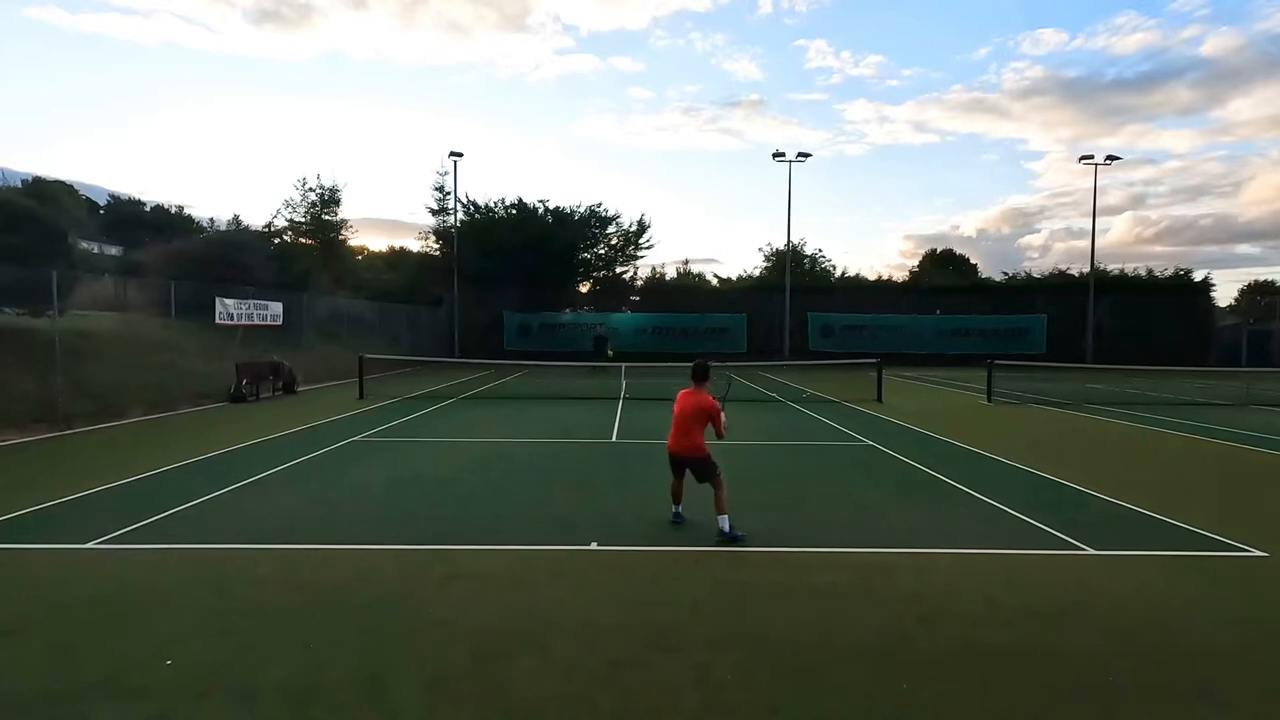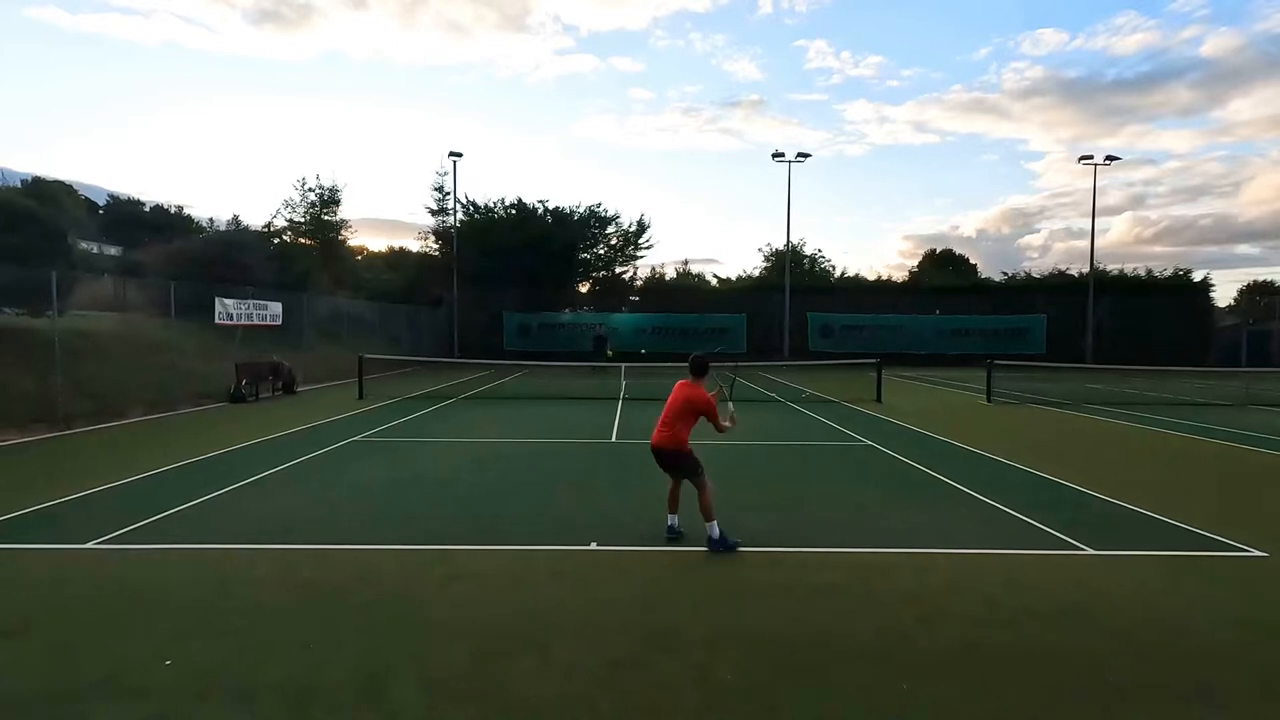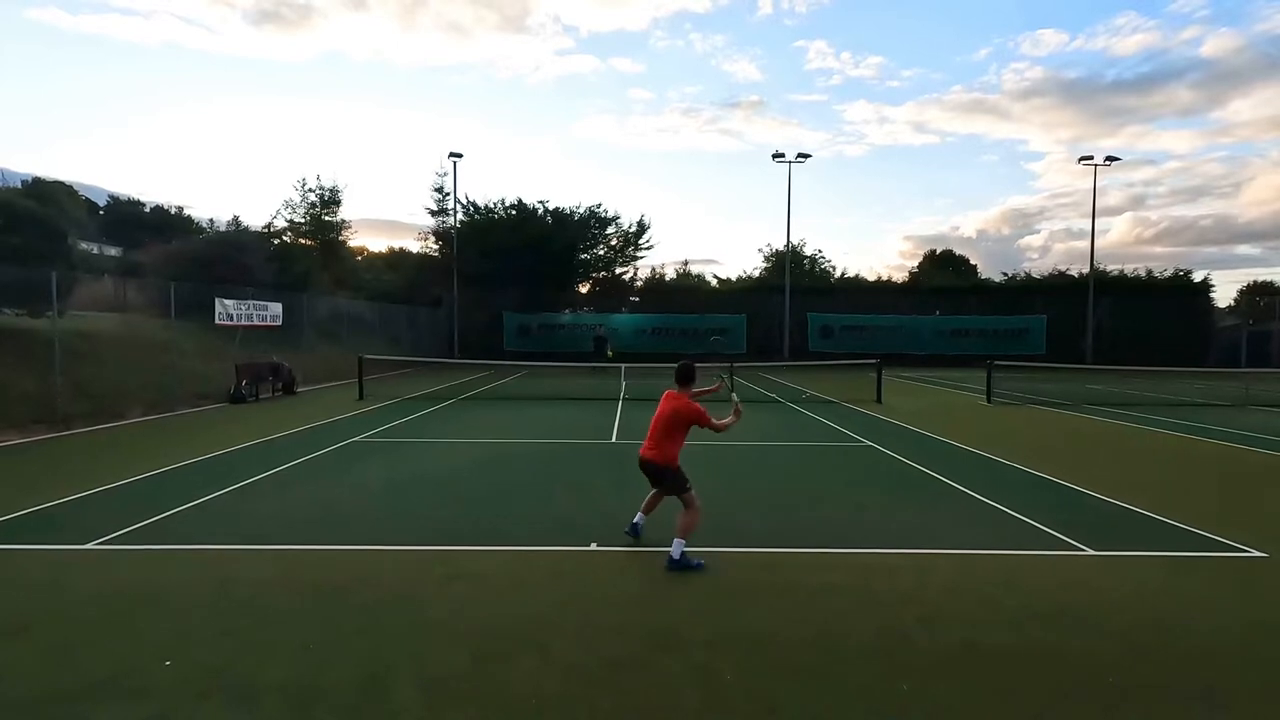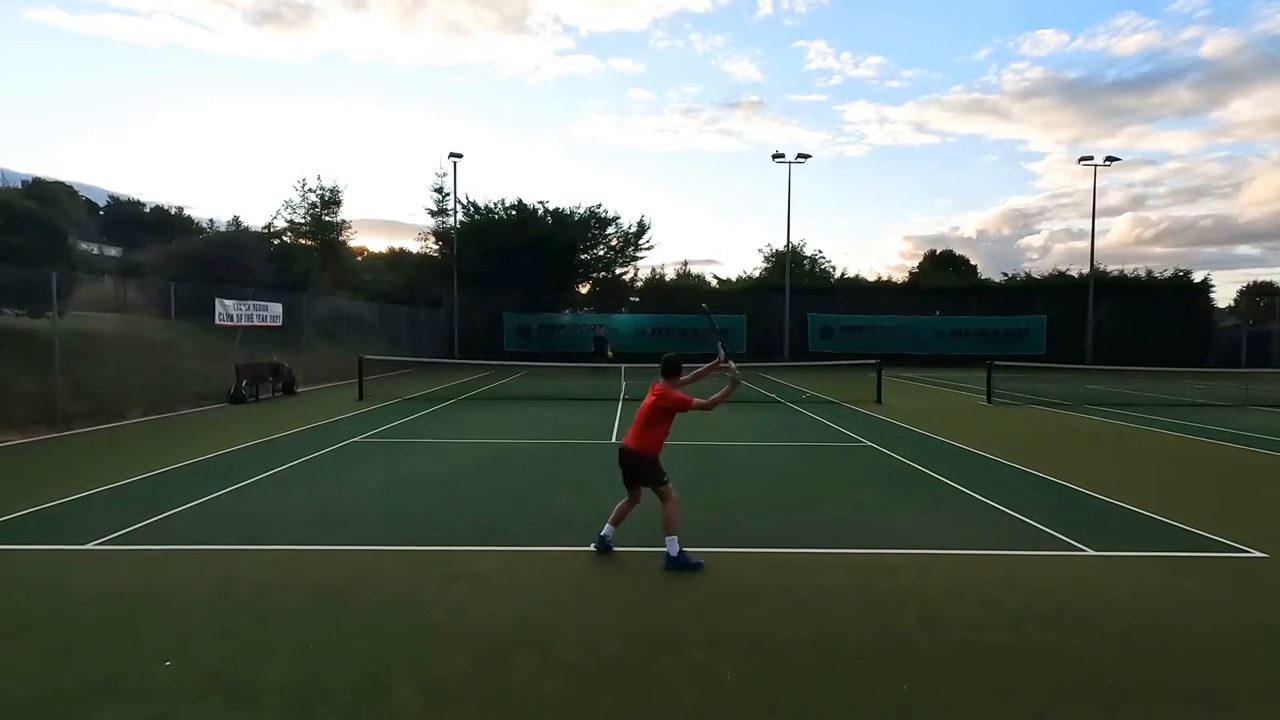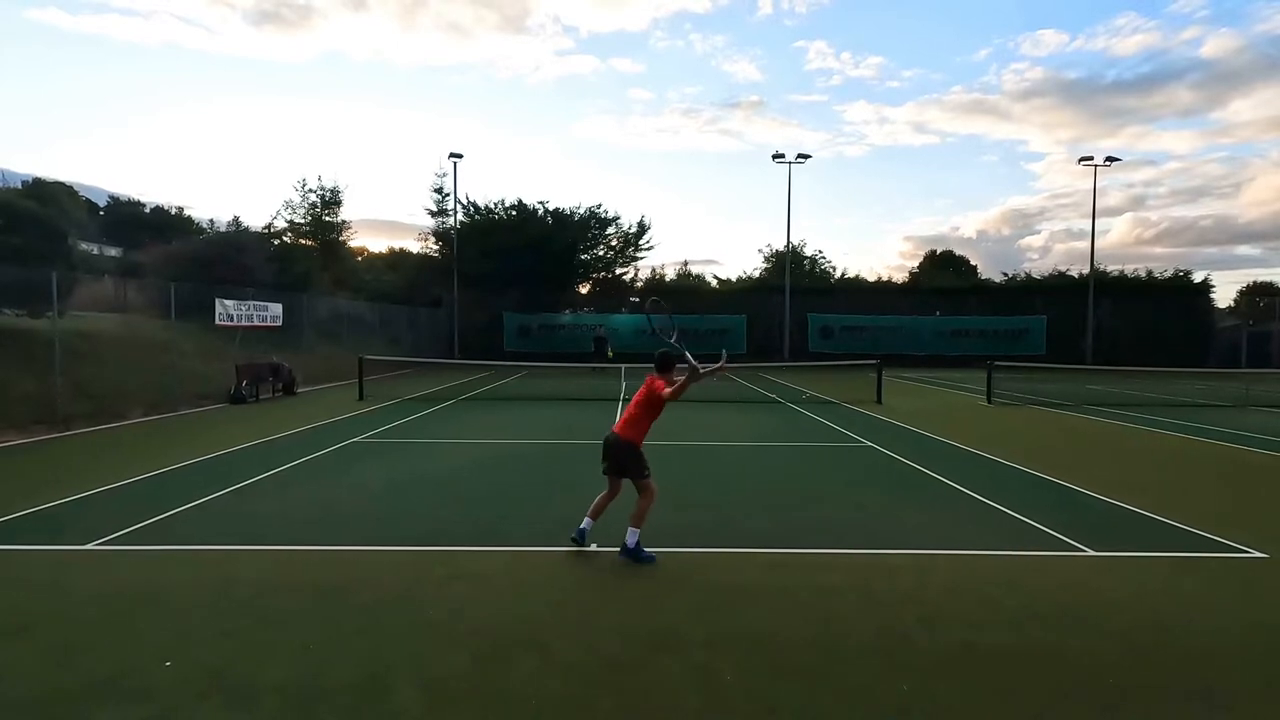
dt=0.2s
person 1, frame 1
left shoulder: (681, 395)
right shoulder: (711, 404)
right elbow: (720, 436)
right wrist: (723, 423)
left hip: (674, 450)
right hip: (696, 452)
left knee: (678, 476)
right knee: (718, 485)
left ankle: (676, 512)
right ankle: (725, 529)
person 1, frame 2
left shoulder: (679, 385)
right shoulder: (706, 399)
right elbow: (721, 428)
right wrist: (731, 422)
left hip: (657, 443)
right hip: (677, 447)
left knee: (676, 480)
right knee: (704, 487)
left ankle: (672, 527)
right ankle: (715, 537)
person 1, frame 3
left shoulder: (667, 395)
right shoulder: (693, 409)
right elbow: (718, 427)
left wrist: (714, 388)
right wrist: (734, 417)
left hip: (645, 457)
right hip: (665, 462)
left knee: (661, 489)
right knee: (692, 506)
left ankle: (636, 525)
right ankle: (676, 556)
person 1, frame 4
left shoulder: (657, 387)
right shoulder: (671, 397)
left elbow: (685, 380)
right elbow: (706, 405)
left wrist: (714, 364)
right wrist: (732, 385)
left hip: (627, 449)
right hip: (644, 454)
left knee: (633, 497)
right knee: (669, 499)
left ankle: (604, 538)
right ankle: (674, 554)
person 1, frame 5
left shoulder: (654, 380)
right shoulder: (658, 386)
left elbow: (678, 382)
right elbow: (671, 395)
left wrist: (714, 368)
right wrist: (691, 376)
left hip: (614, 439)
right hip: (626, 444)
left knee: (611, 490)
right knee: (648, 492)
left ankle: (583, 531)
right ankle: (630, 546)
